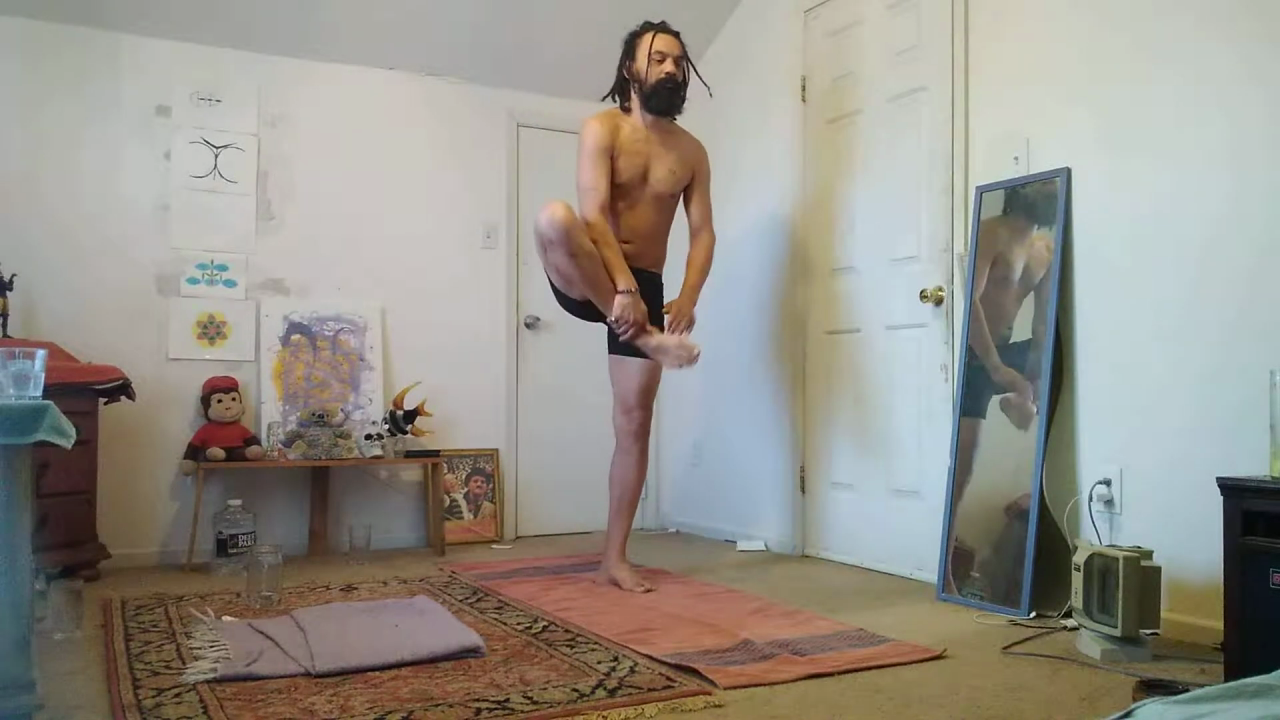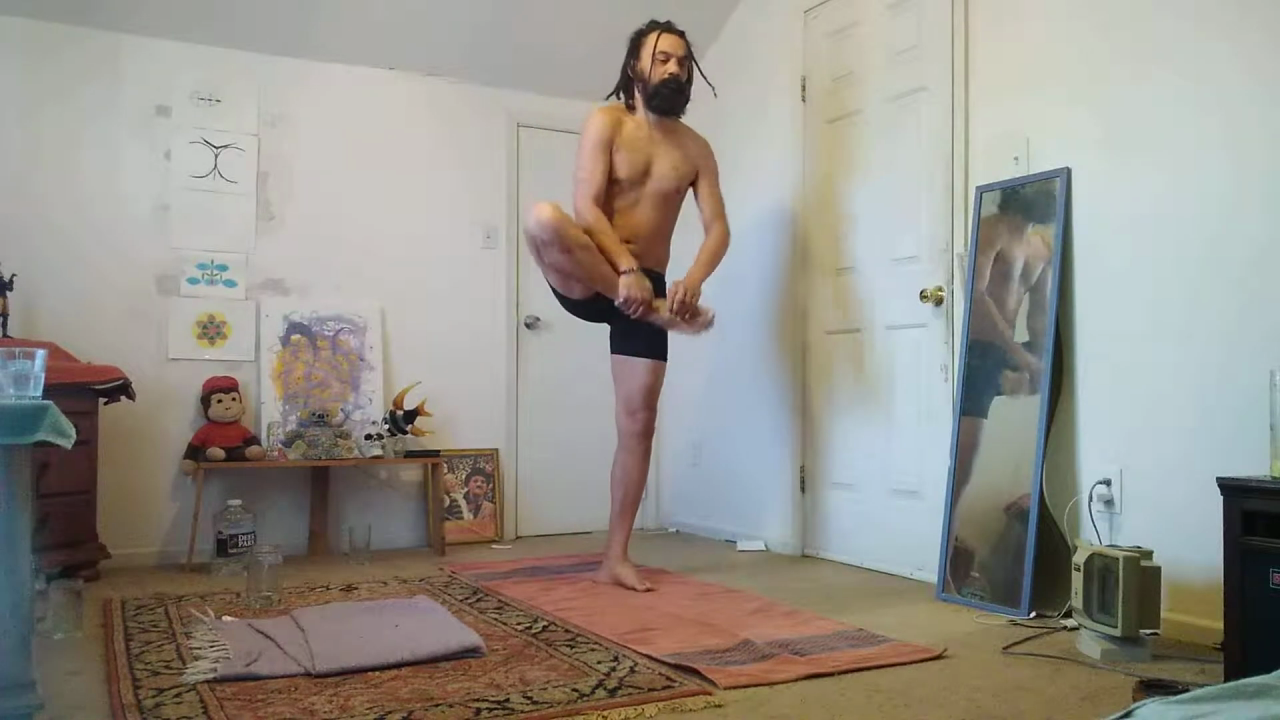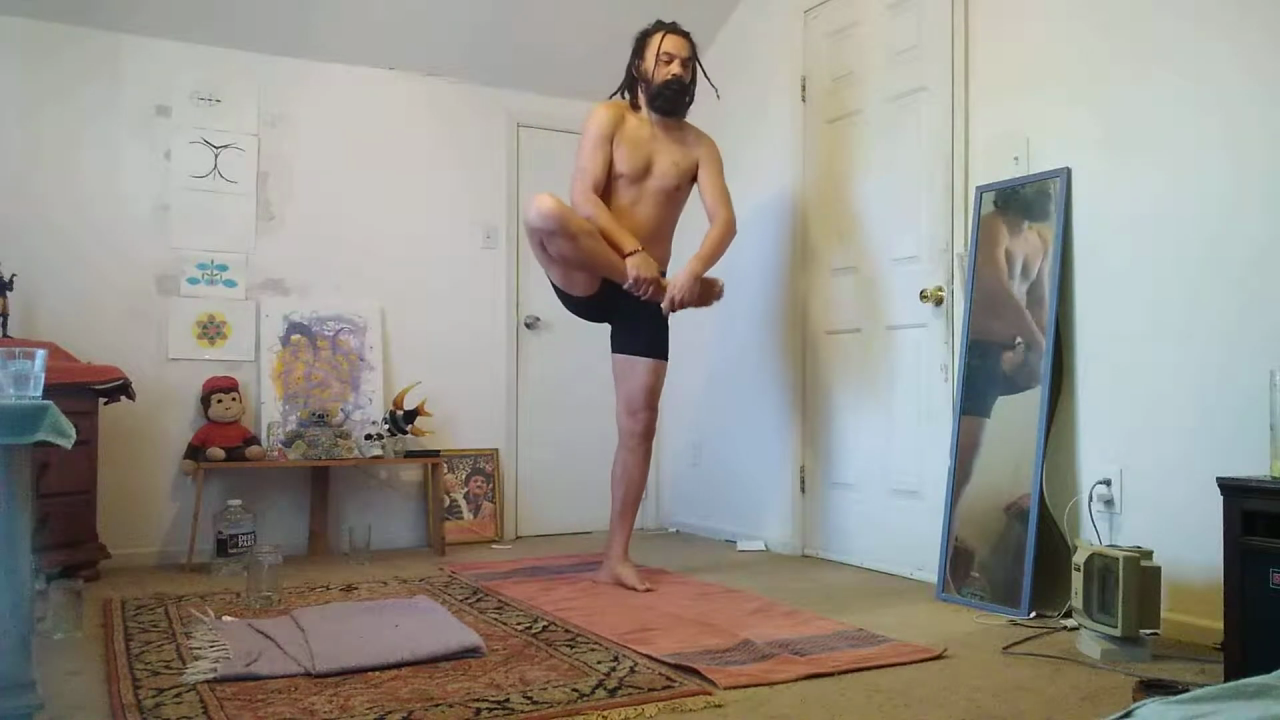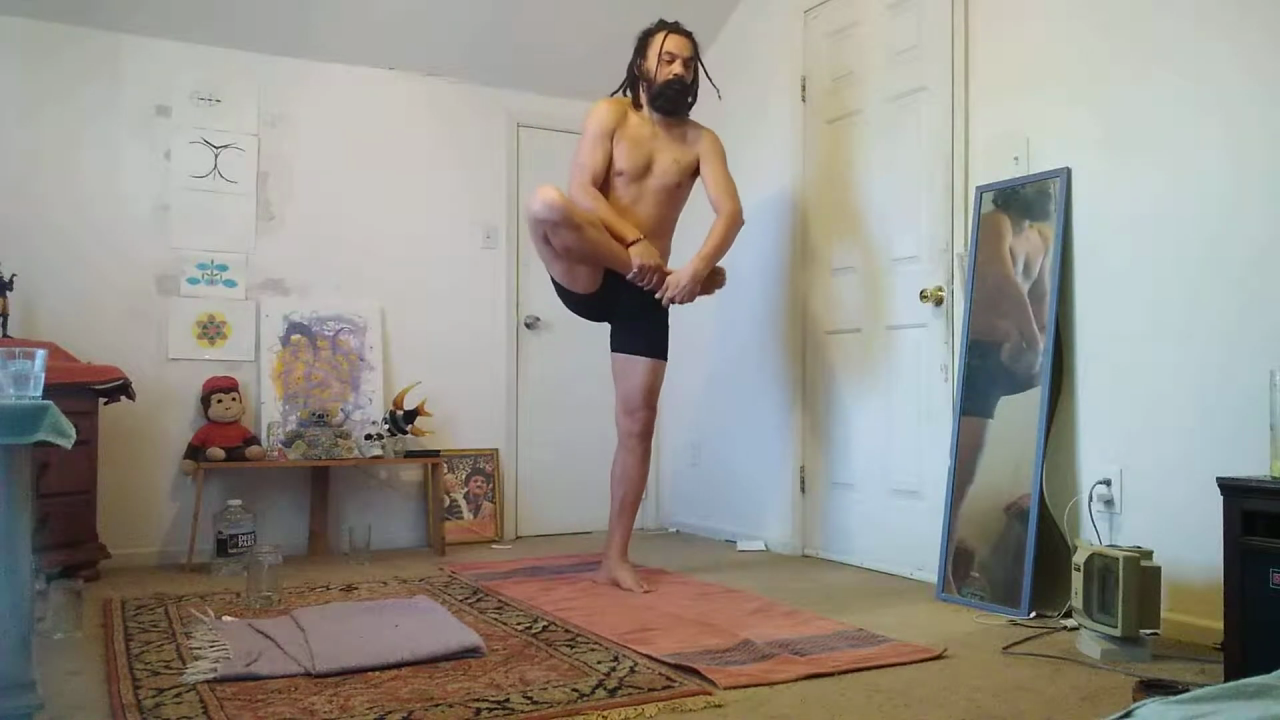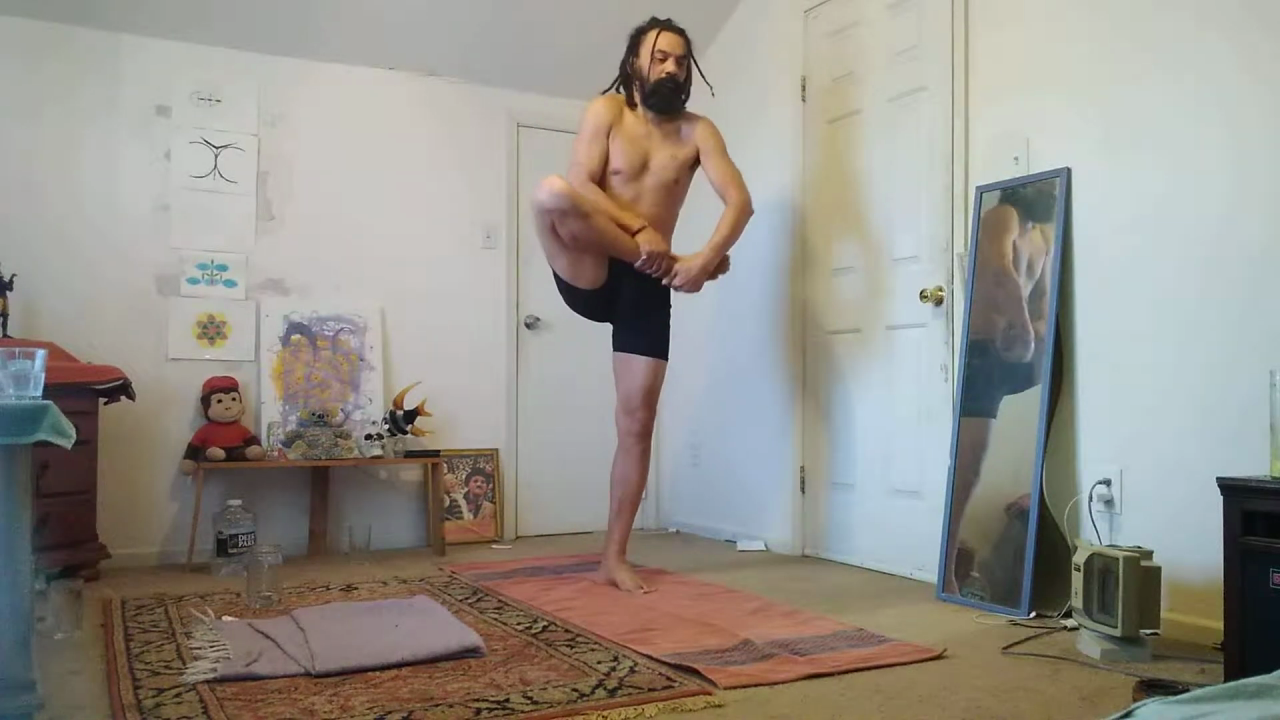
dt=0.2s
person 1, frame 1
left shoulder: (691, 151)
right shoulder: (603, 129)
left elbow: (703, 235)
right elbow: (594, 216)
left wrist: (686, 300)
right wrist: (623, 289)
left hip: (644, 289)
right hip: (589, 282)
left knee: (634, 422)
right knee: (553, 218)
left ankle: (614, 558)
right ankle: (649, 335)
person 1, frame 2
left shoulder: (696, 149)
right shoulder: (606, 122)
left elbow: (717, 230)
right elbow: (586, 207)
left wrist: (691, 283)
right wrist: (626, 270)
left hip: (646, 289)
right hip: (591, 280)
left knee: (638, 421)
right knee: (542, 217)
left ankle: (615, 557)
right ankle: (664, 310)
person 1, frame 3
left shoulder: (699, 145)
right shoulder: (609, 118)
left elbow: (724, 220)
right elbow: (584, 197)
left wrist: (689, 272)
right wrist: (633, 254)
left hip: (646, 291)
right hip: (588, 279)
left knee: (639, 422)
right knee: (543, 209)
left ankle: (616, 557)
person 1, frame 4
left shoulder: (701, 140)
right shoulder: (610, 115)
left elbow: (731, 212)
right elbow: (582, 189)
left wrist: (695, 268)
right wrist: (635, 242)
left hip: (644, 291)
right hip: (588, 279)
left knee: (638, 422)
right knee: (545, 201)
left ankle: (614, 558)
person 1, frame 5
left shoulder: (697, 131)
right shoulder: (607, 112)
left elbow: (740, 201)
right elbow: (579, 184)
left wrist: (707, 256)
right wrist: (640, 231)
left hip: (646, 288)
right hip: (590, 277)
left knee: (637, 422)
right knee: (551, 192)
left ankle: (614, 559)
right ankle: (657, 261)
person 2, frame 1
left shoulder: (1047, 249)
right shoulder: (992, 232)
left elbow: (1043, 320)
right elbow: (970, 301)
left wrist: (1036, 379)
right wrist: (995, 368)
left hip: (1006, 352)
right hip: (972, 355)
right knee: (960, 466)
right ankle: (944, 574)
person 2, frame 2
left shoulder: (1045, 244)
right shoulder: (991, 230)
left elbow: (1040, 311)
right elbow: (976, 294)
left wrist: (1036, 361)
right wrist: (1017, 352)
left hip: (1009, 355)
right hip: (975, 354)
right knee: (961, 464)
right ankle: (942, 570)
person 2, frame 3
left shoulder: (1041, 239)
right shoulder: (992, 226)
left elbow: (1039, 302)
right elbow: (998, 288)
left wrist: (1035, 349)
right wrist: (1037, 344)
left hip: (1012, 355)
right hip: (978, 355)
right knee: (961, 465)
right ankle: (942, 569)
person 2, frame 4
left shoulder: (1042, 237)
right shoulder: (995, 223)
left elbow: (1040, 298)
right elbow: (1004, 282)
left wrist: (1037, 343)
right wrist: (1034, 340)
left hip: (1014, 355)
right hip: (979, 354)
right knee: (964, 465)
right ankle: (945, 572)
person 2, frame 5
left shoulder: (1044, 236)
right shoulder: (1002, 217)
left elbow: (1042, 297)
right elbow: (1001, 270)
left wrist: (1037, 331)
right wrist: (1026, 332)
left hip: (1015, 354)
right hip: (981, 354)
right knee: (967, 467)
right ankle: (946, 572)
